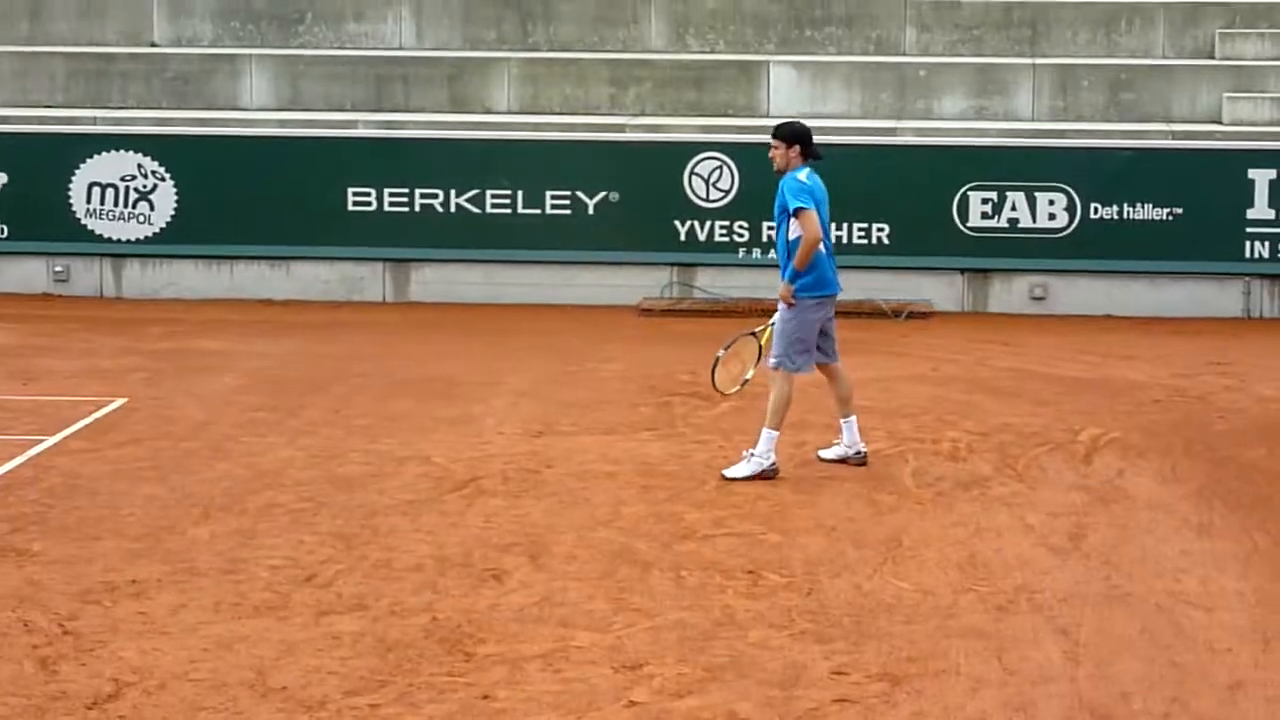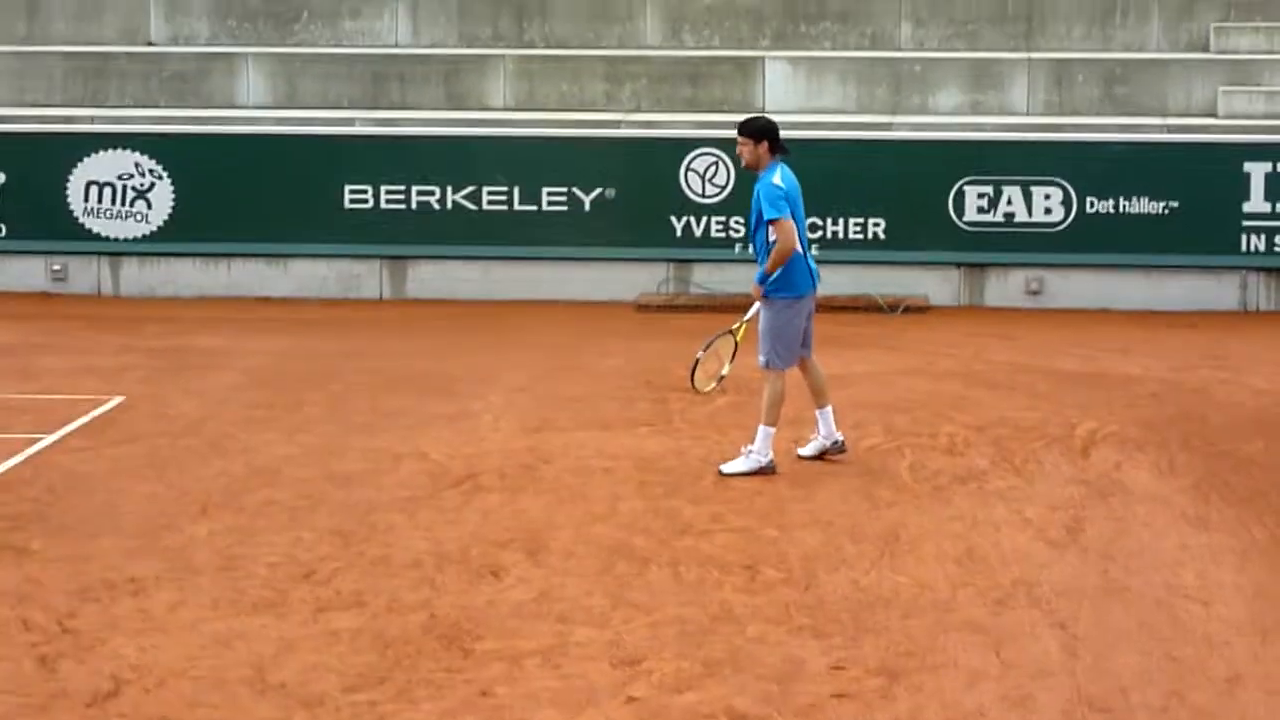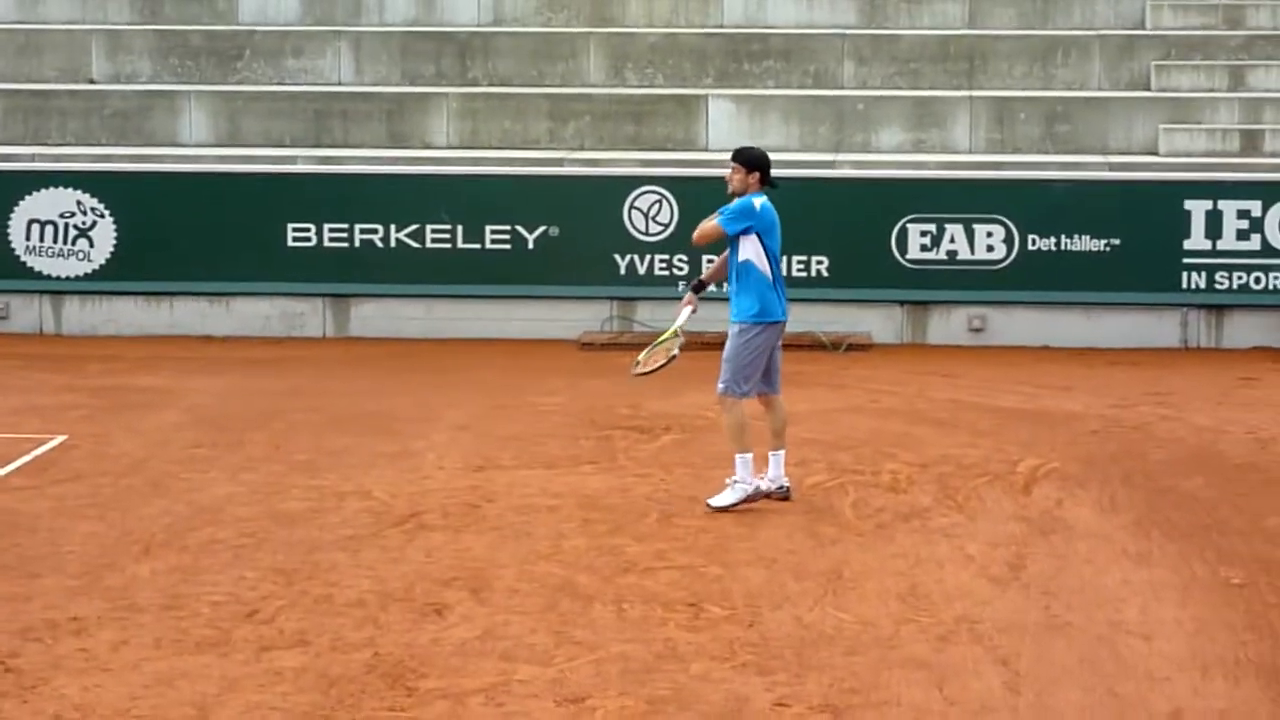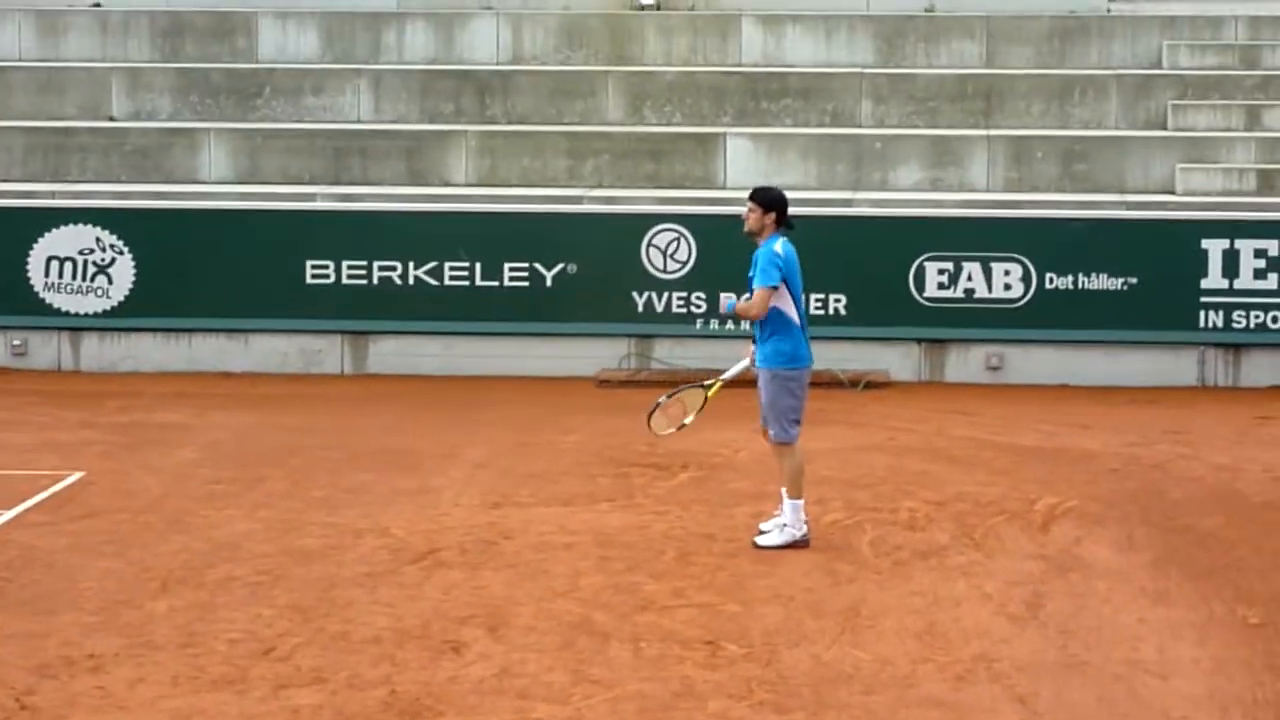
dt=0.5s
person 1, frame 1
left shoulder: (794, 182)
right shoulder: (810, 181)
left elbow: (813, 235)
left wrist: (790, 279)
left hip: (805, 290)
right hip: (820, 288)
left knee: (781, 369)
right knee: (829, 364)
left ankle: (764, 457)
right ankle: (852, 444)
person 1, frame 2
left shoulder: (772, 185)
right shoulder: (780, 176)
left elbow: (786, 244)
left wrist: (762, 280)
right wrist: (768, 277)
left hip: (784, 288)
right hip: (801, 282)
left knee: (772, 368)
right knee: (803, 358)
left ankle: (761, 454)
right ankle: (829, 435)
person 1, frame 3
left shoulder: (748, 207)
right shoulder: (757, 209)
left elbow: (699, 237)
right elbow: (731, 256)
left wrist: (724, 209)
right wrist: (698, 286)
left hip: (754, 316)
right hip: (767, 314)
left knee: (730, 394)
right knee: (769, 395)
left ankle: (744, 480)
right ankle: (776, 478)
person 1, frame 4
left shoulder: (769, 254)
right shoulder: (781, 249)
left elbow: (757, 310)
left wrist: (731, 307)
right wrist: (759, 343)
left hip: (782, 360)
right hip: (781, 356)
left knee: (783, 440)
right knee: (774, 435)
left ankle: (795, 527)
right ankle: (791, 514)
